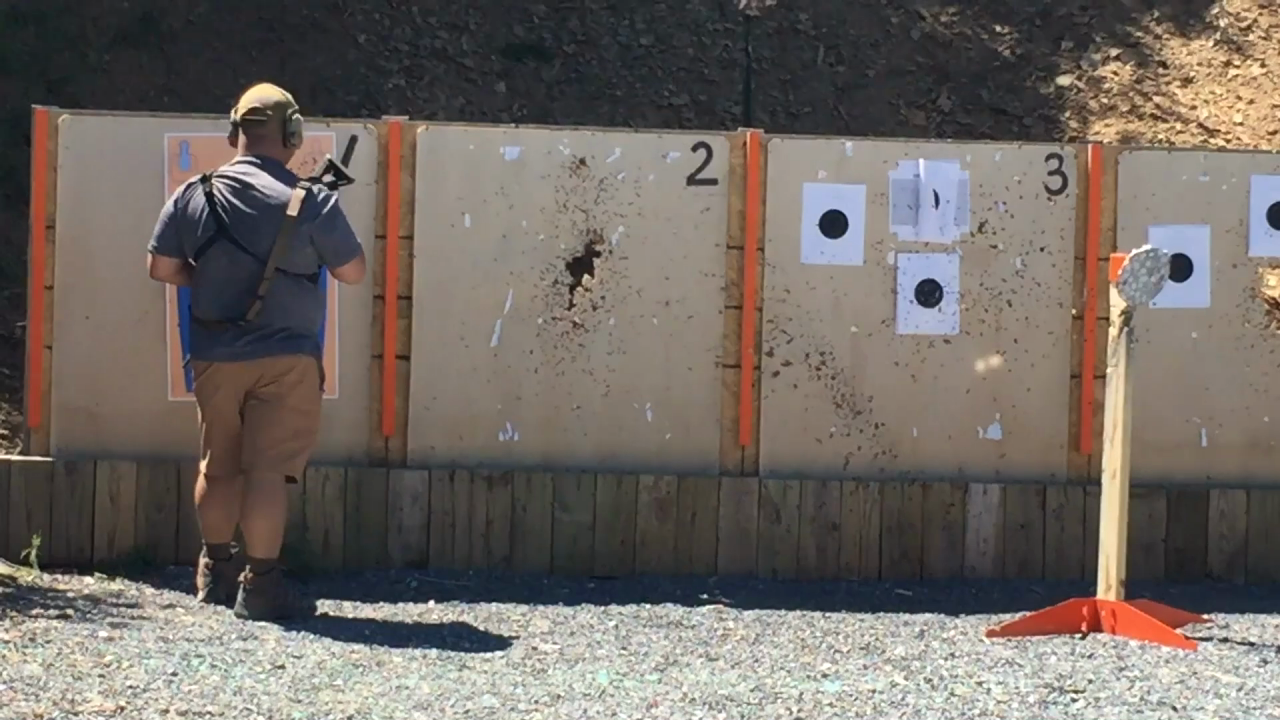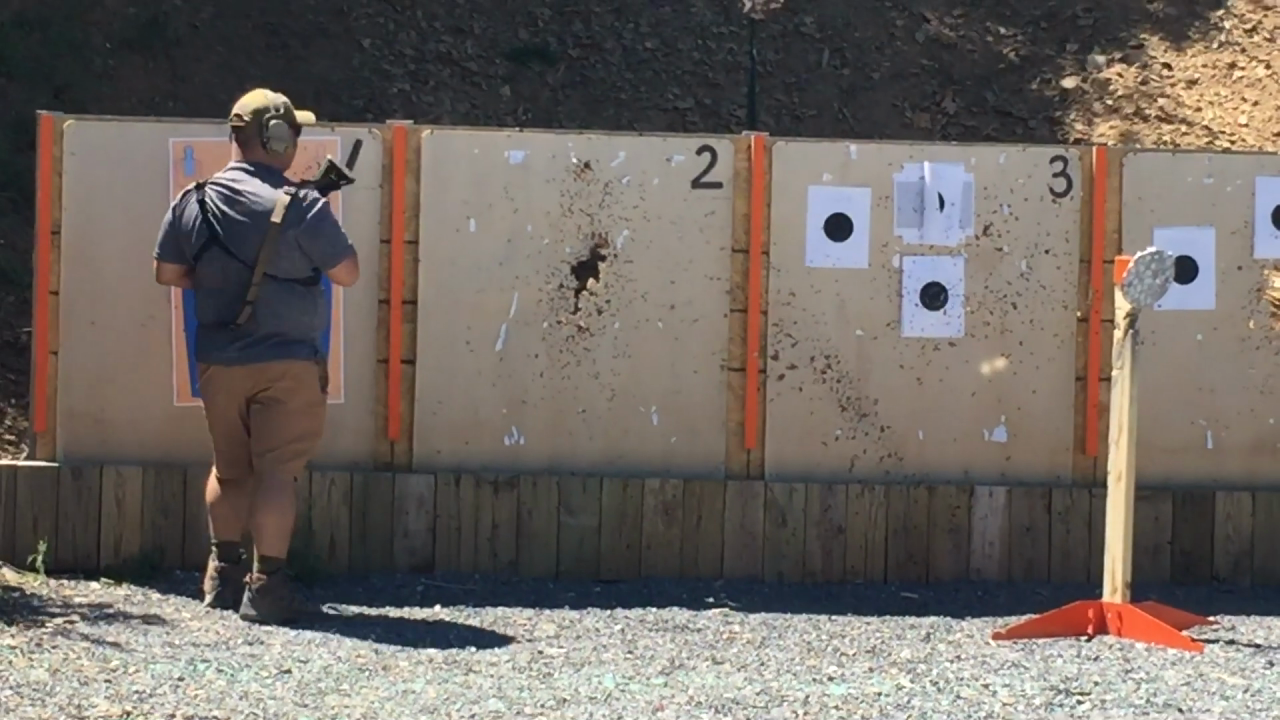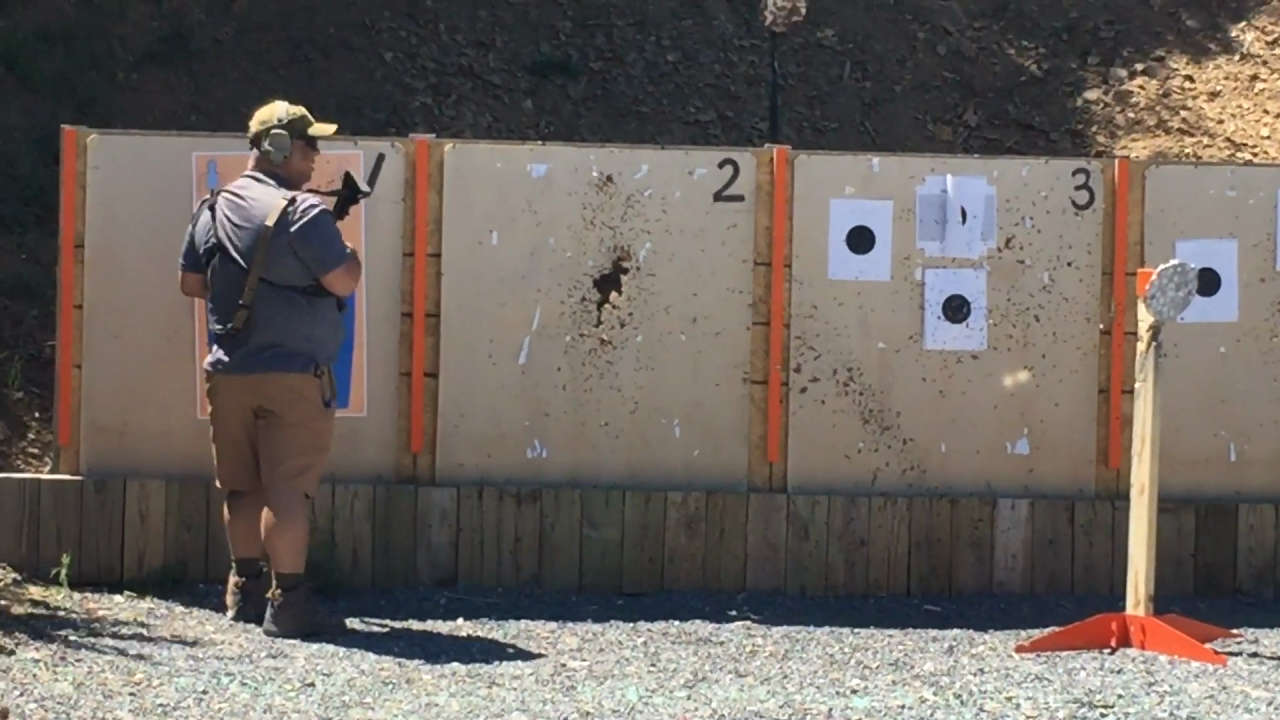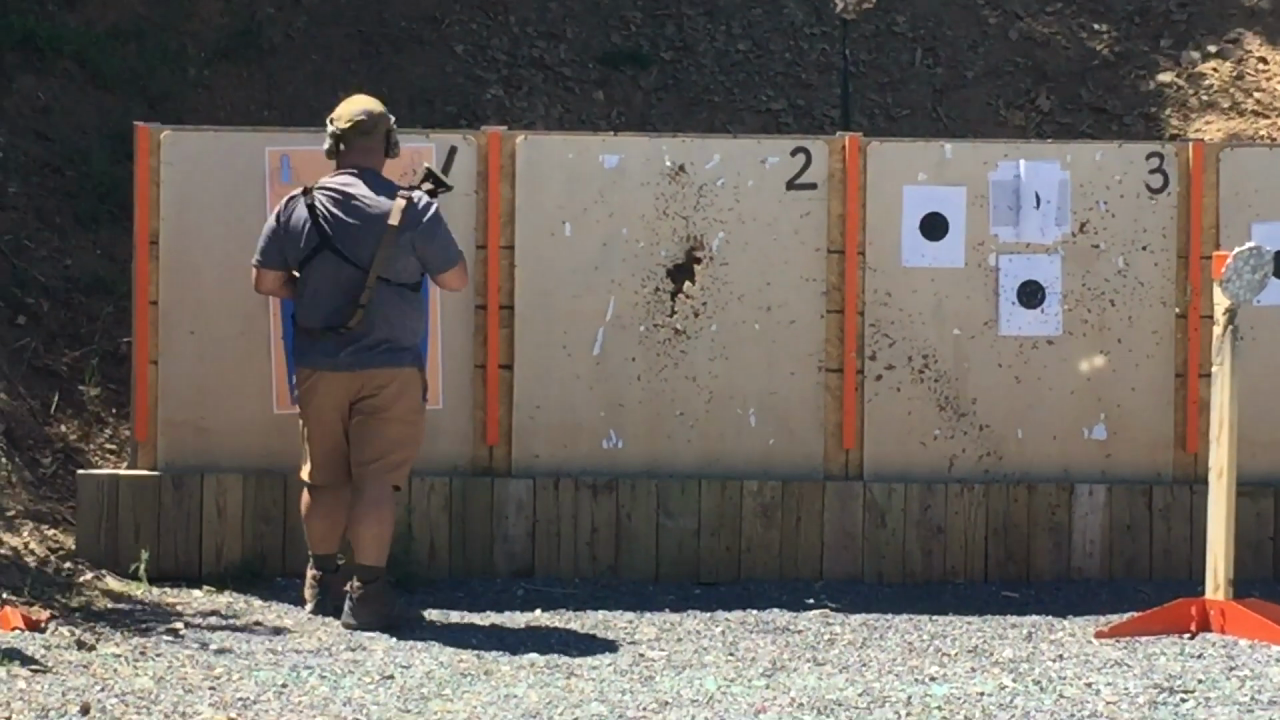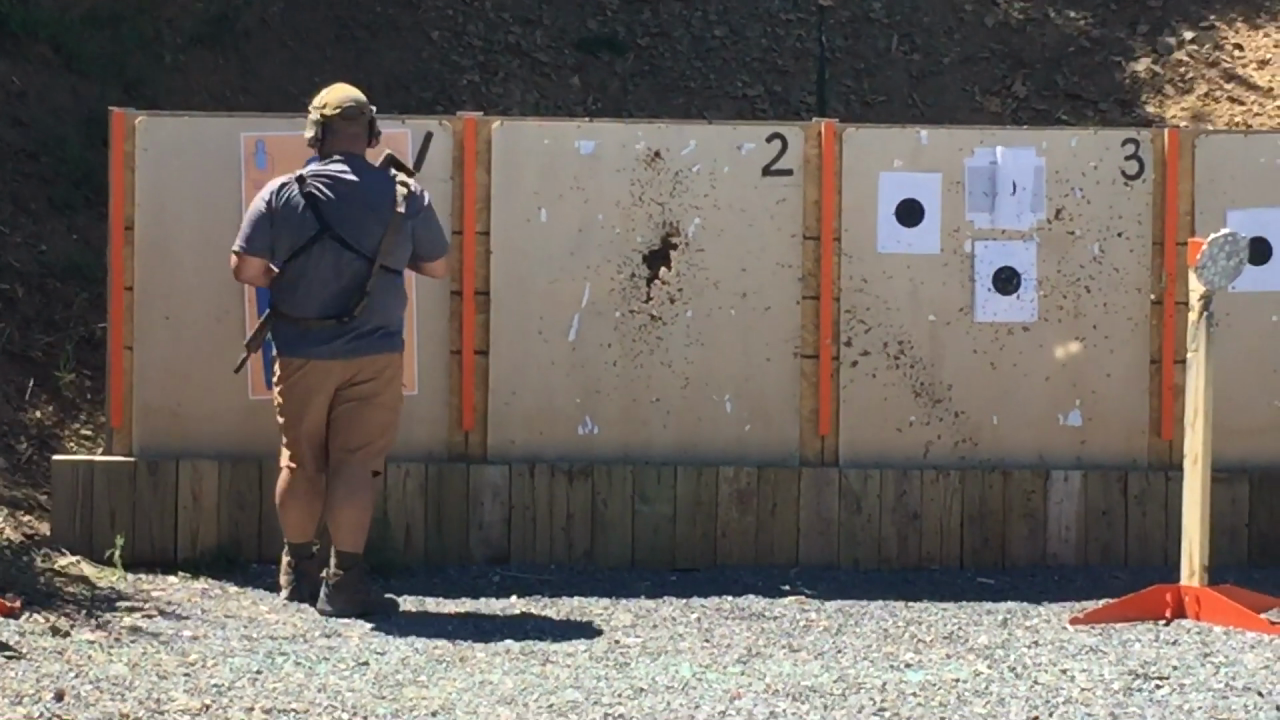
dt=1s
person 1, frame 1
left shoulder: (193, 194)
right shoulder: (311, 201)
left elbow: (161, 268)
right elbow: (353, 272)
left hip: (215, 356)
right hip: (286, 359)
left knee: (219, 467)
right knee: (268, 471)
left ankle: (215, 574)
right ankle: (260, 587)
person 1, frame 2
left shoulder: (193, 201)
right shoulder: (301, 204)
left elbow: (167, 273)
right elbow: (347, 273)
right wrist: (322, 242)
left hip: (219, 360)
right hip: (286, 362)
left knee: (229, 468)
right knee: (275, 471)
left ankle: (223, 576)
right ankle: (266, 587)
person 1, frame 3
left shoulder: (212, 208)
right shoulder: (303, 210)
left elbow: (191, 284)
right elbow: (344, 282)
right wrist: (350, 253)
left hip: (230, 371)
right hip: (293, 373)
left knee: (243, 486)
right knee: (287, 488)
left ankle: (244, 591)
right ankle: (287, 604)
person 1, frame 4
left shoulder: (297, 206)
right shoulder: (413, 209)
left elbow: (265, 282)
right elbow: (456, 280)
left hip: (319, 367)
right hip: (389, 369)
left knee: (324, 478)
right knee: (376, 480)
left ankle: (322, 585)
right ankle: (366, 595)
person 1, frame 5
left shoulder: (283, 192)
right shoulder: (406, 196)
left elbow: (245, 269)
right elbow: (437, 267)
left wrist: (284, 281)
left hip: (302, 354)
right hip: (374, 356)
left knee: (300, 463)
right knee: (354, 466)
left ankle: (297, 572)
right ankle: (343, 581)
